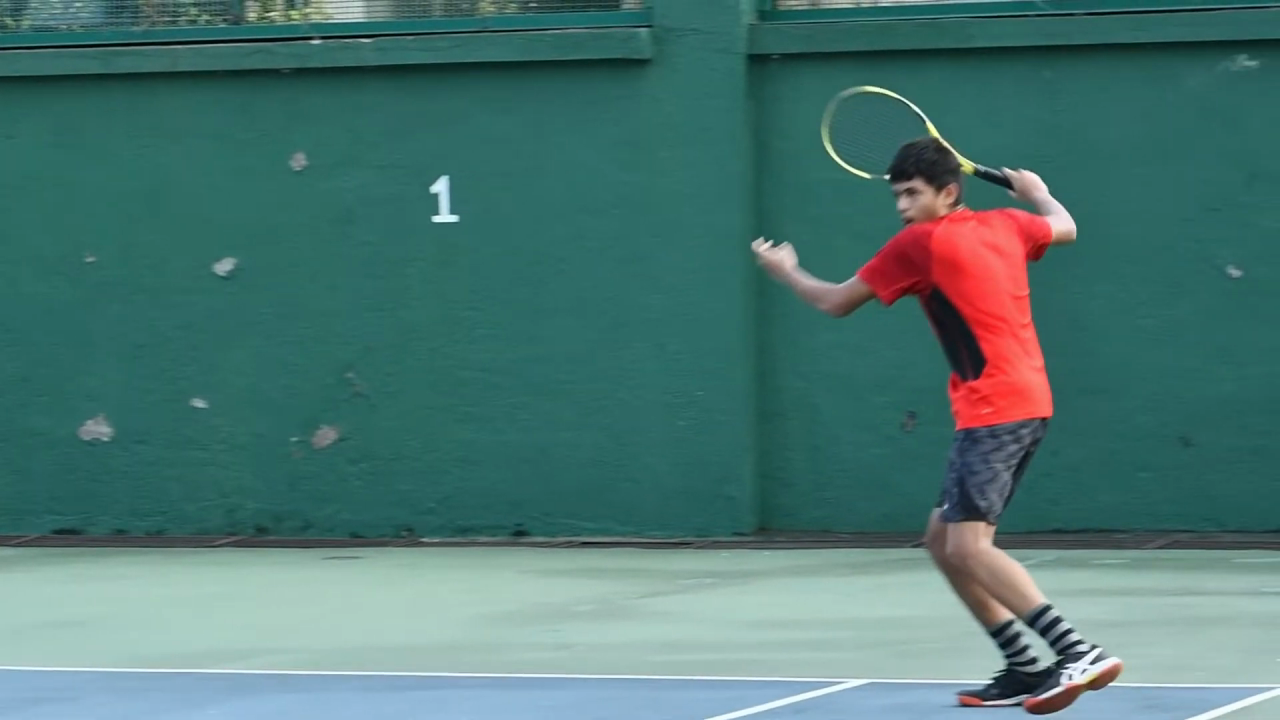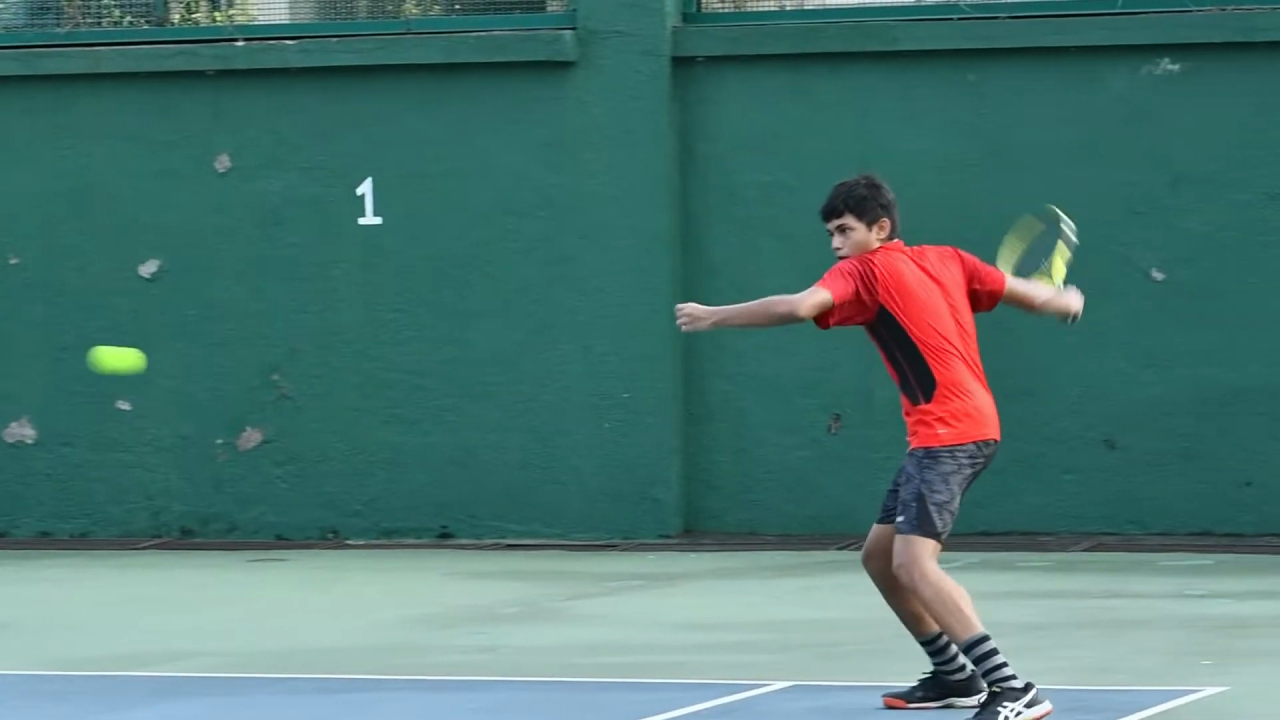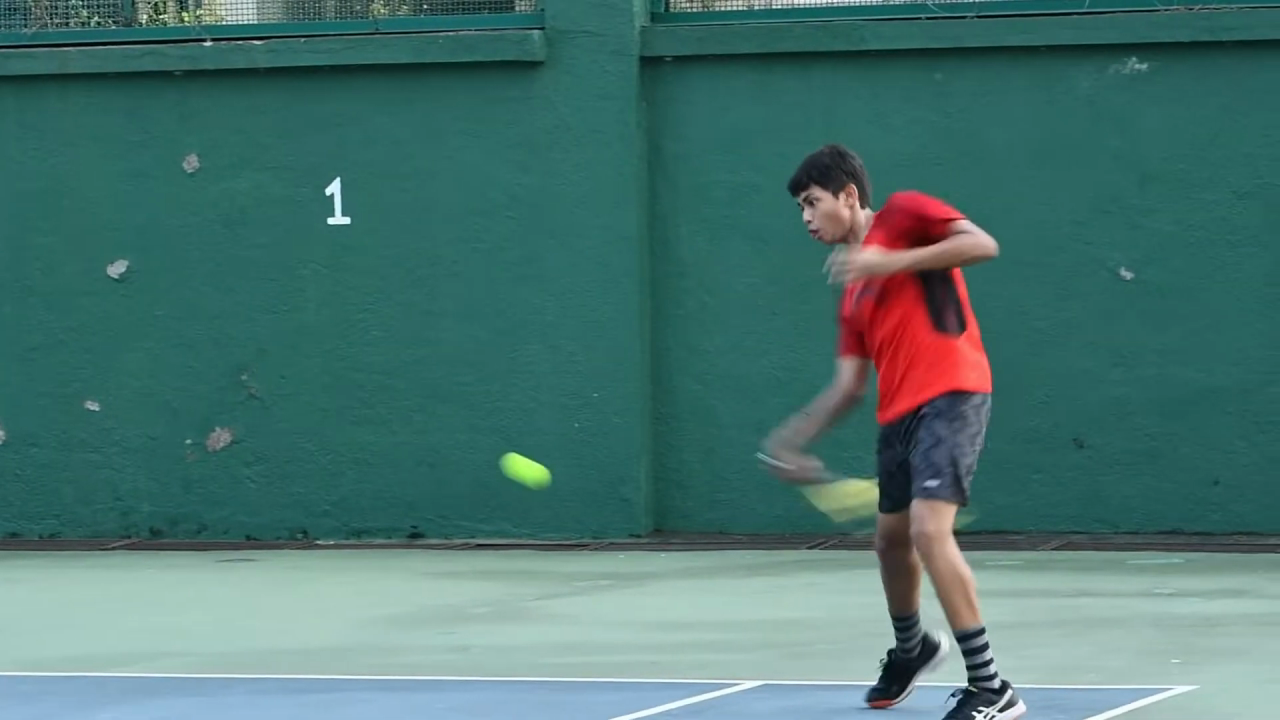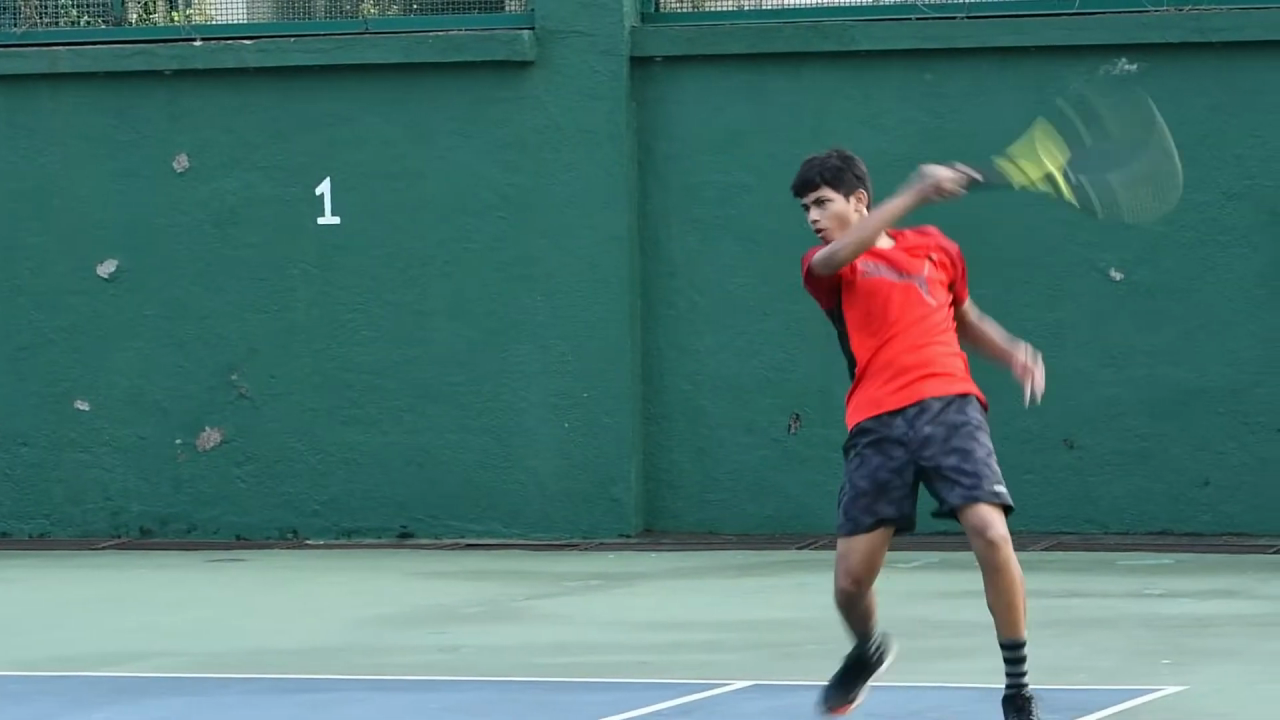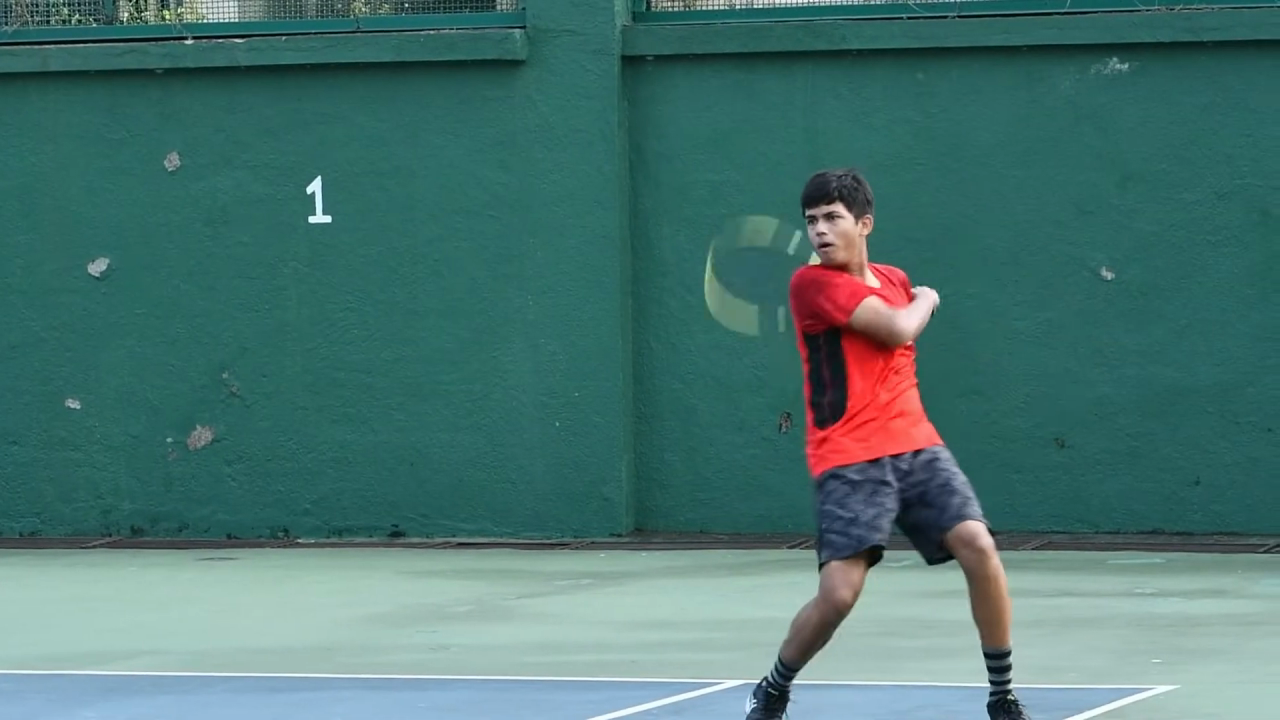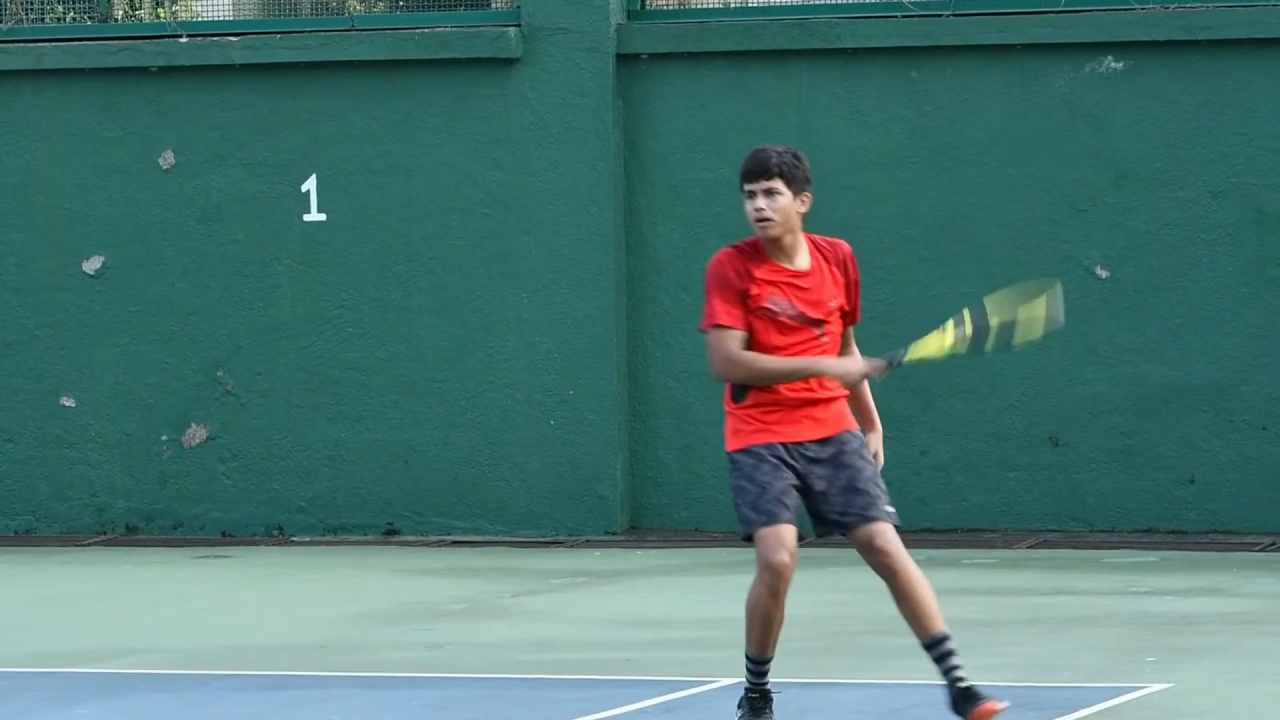
dt=0.4s
person 1, frame 1
left shoulder: (918, 243)
right shoulder: (1007, 224)
left elbow: (835, 303)
right elbow: (1063, 227)
left wrist: (786, 271)
right wrist: (1035, 188)
left hip: (994, 412)
right hip: (1019, 406)
left knee: (968, 548)
right knee: (942, 543)
left ankle: (1079, 653)
right ankle: (1025, 668)
person 1, frame 2
left shoulder: (864, 271)
right shoulder: (948, 260)
left elbow: (798, 307)
right elbow: (1027, 295)
left wrist: (712, 316)
right wrist: (1066, 301)
left hip: (947, 435)
right hip: (957, 431)
left knee: (913, 564)
right knee: (878, 556)
right ankle: (954, 674)
person 1, frame 3
left shoulder: (905, 212)
right shoulder: (855, 292)
left elbow: (984, 245)
right elbow: (849, 382)
left wrist: (894, 261)
right wrist: (798, 434)
left hip: (951, 391)
right hip: (900, 410)
left knee: (929, 531)
right knee: (892, 537)
right ankle: (910, 648)
person 1, frame 4
left shoulder: (933, 247)
right shoulder: (823, 265)
left elbow: (968, 320)
right elbow: (841, 252)
left wrist: (1015, 351)
right wrist: (914, 192)
left hip: (951, 407)
right hip: (879, 423)
left knee: (990, 535)
right knee: (851, 578)
right ankle: (866, 652)
person 1, frame 5
left shoulder: (897, 283)
right shoulder: (811, 284)
right elbow: (899, 328)
right wrist: (925, 303)
left hip: (918, 448)
right hip: (850, 462)
left knee: (978, 547)
right knee: (838, 595)
person 1, frame 6
left shoulder: (838, 257)
right shoulder: (729, 267)
right elbow: (727, 364)
left wrist: (870, 420)
right wrist: (821, 367)
left hip: (833, 433)
right hip: (761, 440)
left knee: (886, 548)
right knee: (777, 558)
